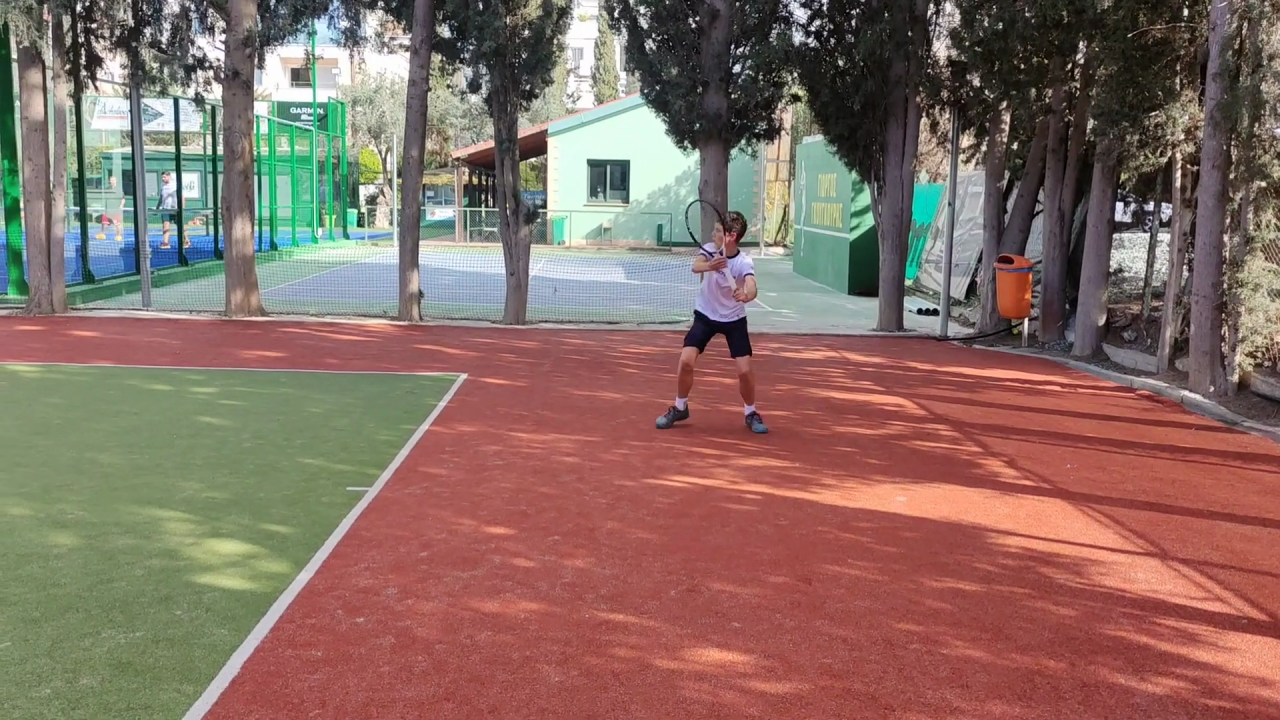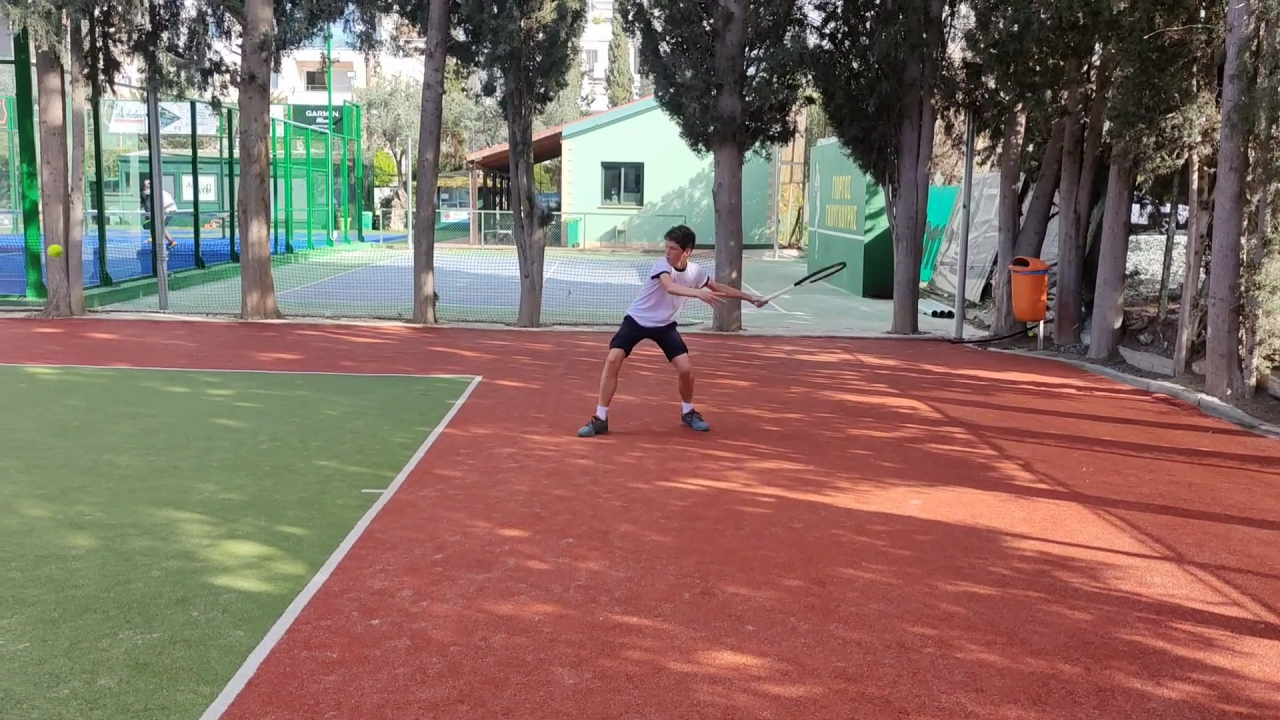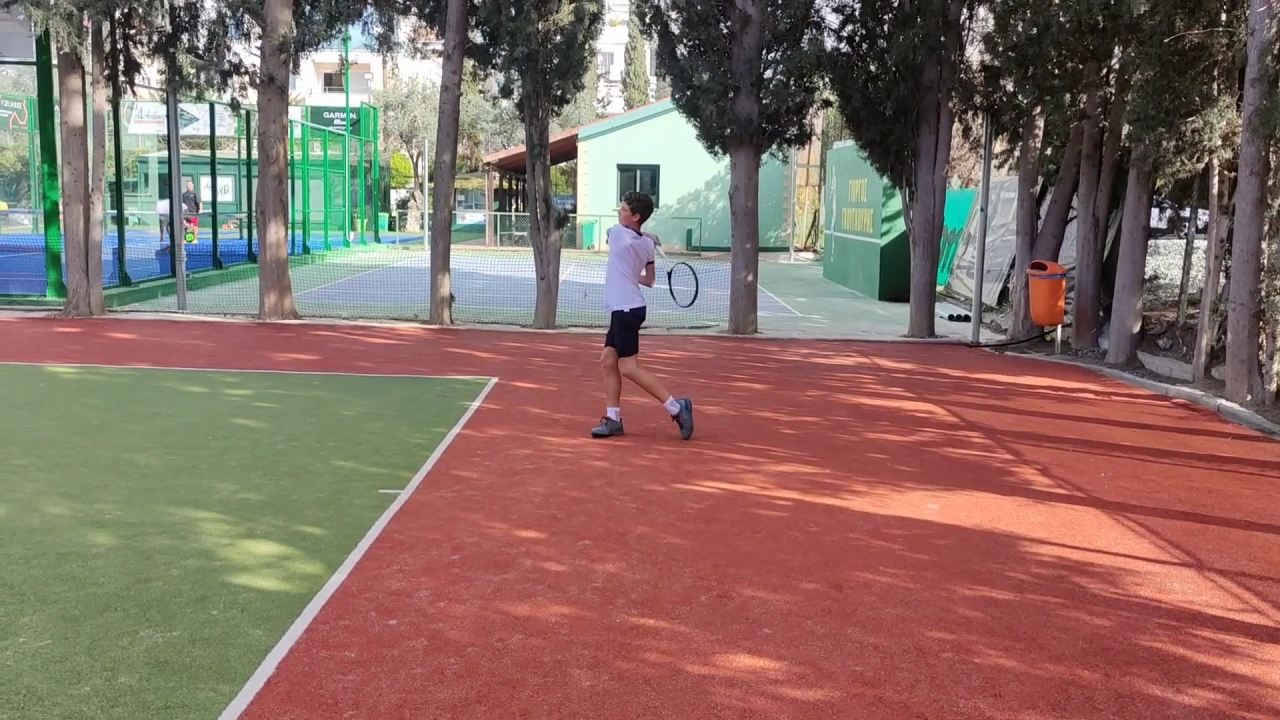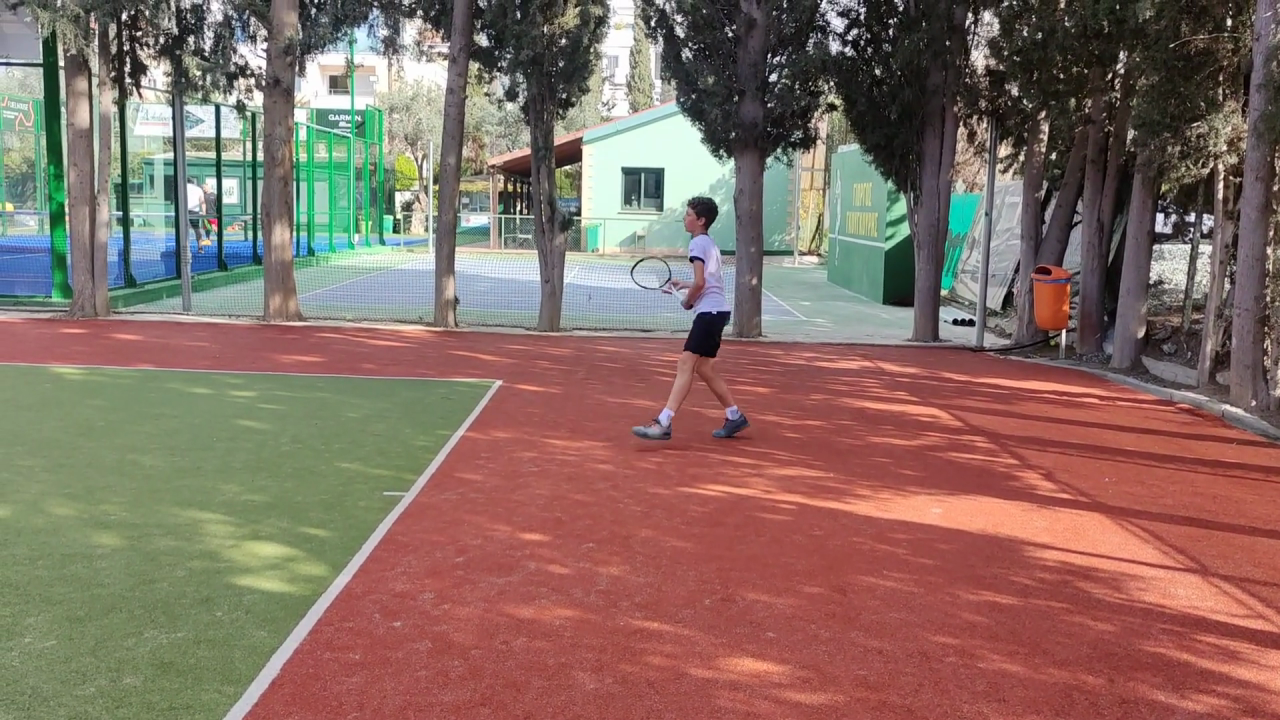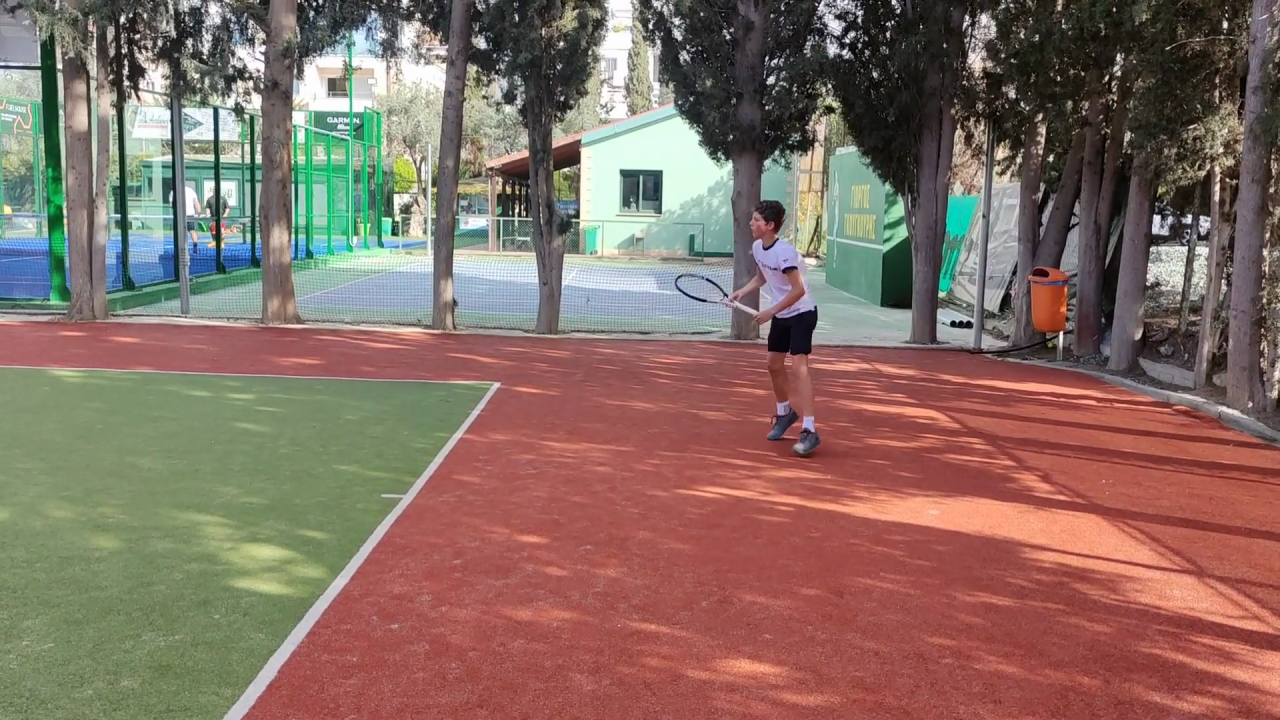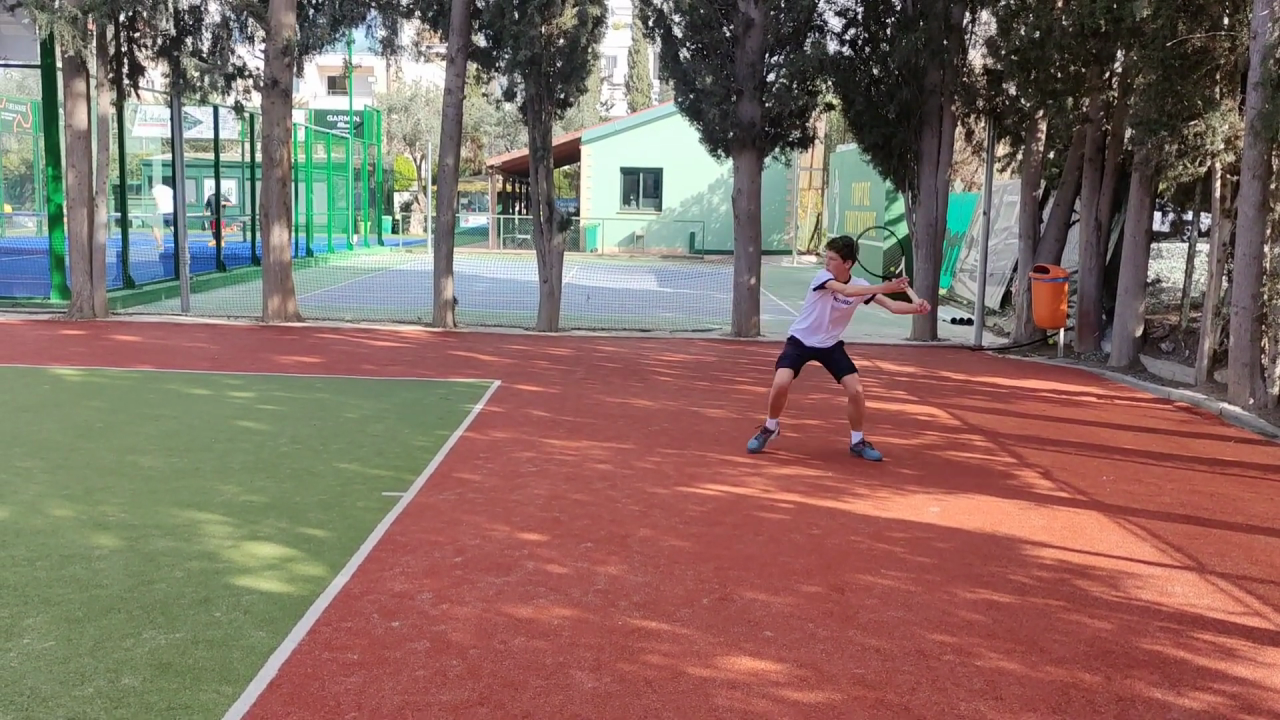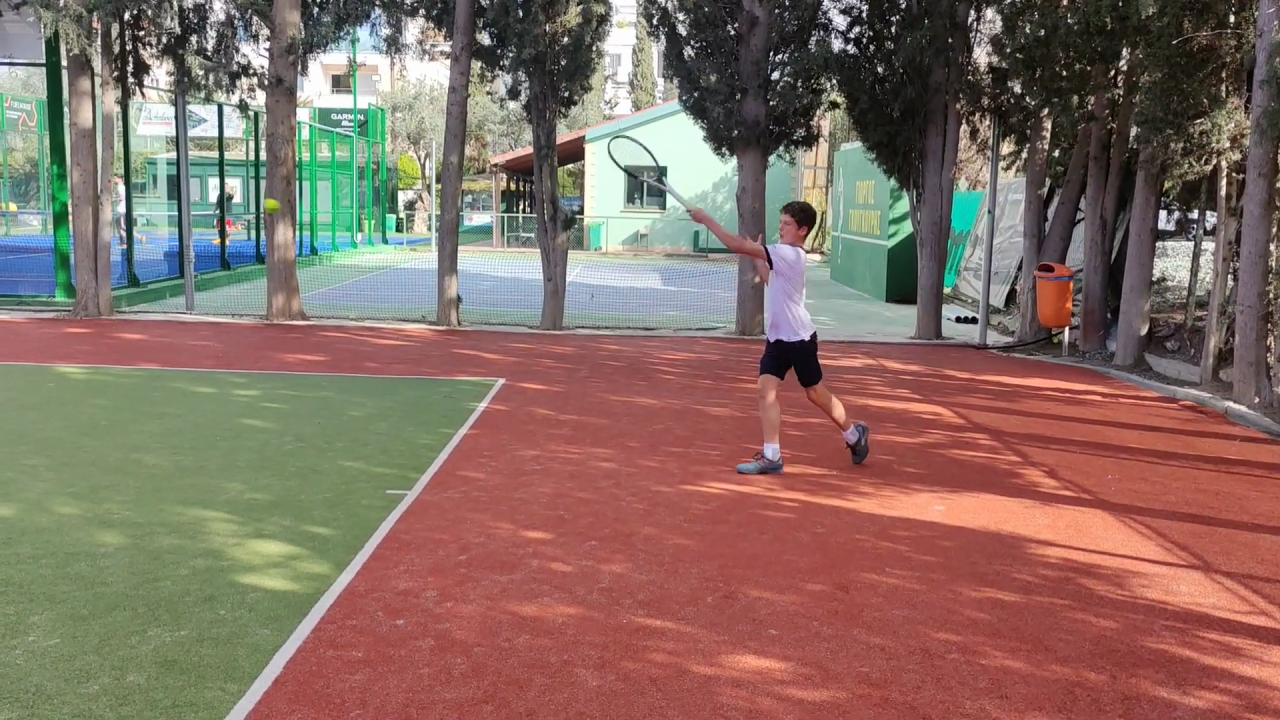
dt=0.7s
person 1, frame 1
left shoulder: (745, 263)
right shoulder: (710, 249)
left elbow: (752, 290)
right elbow: (696, 267)
left wrist: (745, 296)
right wrist: (710, 267)
left hip: (734, 320)
right hip: (706, 315)
left knee: (744, 370)
right knee: (686, 360)
left ankle: (751, 413)
right ankle: (679, 408)
person 1, frame 2
left shoulder: (695, 272)
right shoulder: (662, 265)
left elbow: (718, 289)
right elbow: (670, 287)
left wrist: (749, 297)
right wrist: (699, 294)
left hip: (665, 325)
right hip: (636, 320)
left knee: (685, 368)
right knee: (613, 360)
left ankle: (688, 412)
right ankle: (599, 418)
person 1, frame 3
left shoulder: (617, 233)
right shoulder: (647, 244)
right elbow: (649, 280)
left hip: (626, 309)
right hip: (625, 309)
left knee: (628, 368)
right knee: (607, 361)
left ankle: (677, 408)
right ankle: (613, 419)
person 1, frame 4
left shoulder: (698, 244)
right shoulder: (709, 244)
left elbow: (699, 283)
left wrist: (687, 301)
right wrist: (683, 283)
left hip: (711, 311)
right hip: (716, 311)
left knee: (685, 365)
right knee: (703, 368)
left ankle: (662, 423)
right ankle: (735, 416)
person 1, frame 5
left shoulder: (785, 251)
right shoulder: (757, 247)
left elbow: (798, 290)
left wrist: (770, 311)
right wrist: (742, 291)
left hip: (801, 313)
right hip: (781, 315)
left knee: (799, 368)
right knee: (774, 364)
left ankle: (809, 431)
right ankle: (785, 413)
person 1, frame 6
left shoulder: (860, 285)
right shoulder: (822, 277)
left elbow: (892, 306)
right elbow: (846, 292)
left wrist: (918, 307)
right wrist: (883, 287)
left hip: (830, 345)
right hip: (800, 341)
left knee: (856, 392)
right knee: (781, 384)
left ankle: (857, 441)
right ankle: (770, 428)
person 1, frame 7
left shoulder: (788, 255)
right shoulder: (790, 256)
left elbow: (739, 245)
left wrist: (706, 219)
right wrist: (761, 263)
left hip: (798, 339)
right hip: (779, 337)
left knee: (816, 394)
right knee: (766, 390)
left ankle: (853, 434)
right ankle: (771, 456)
